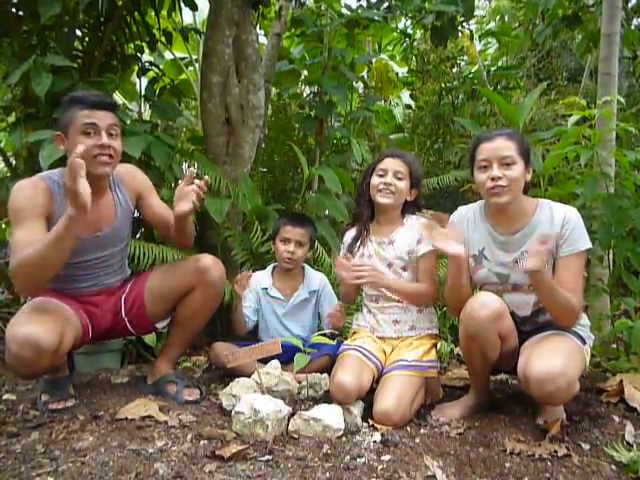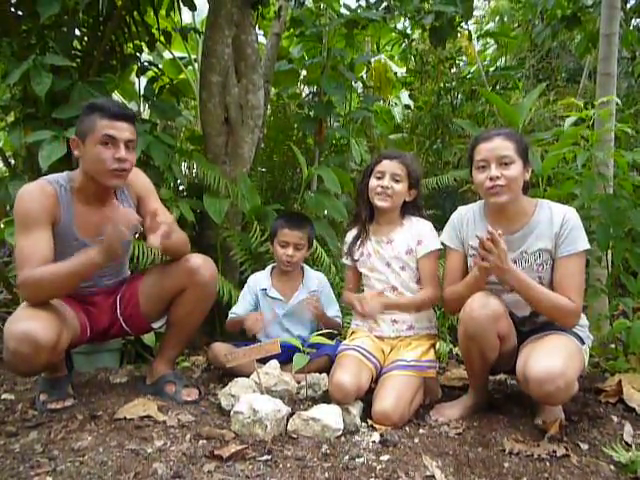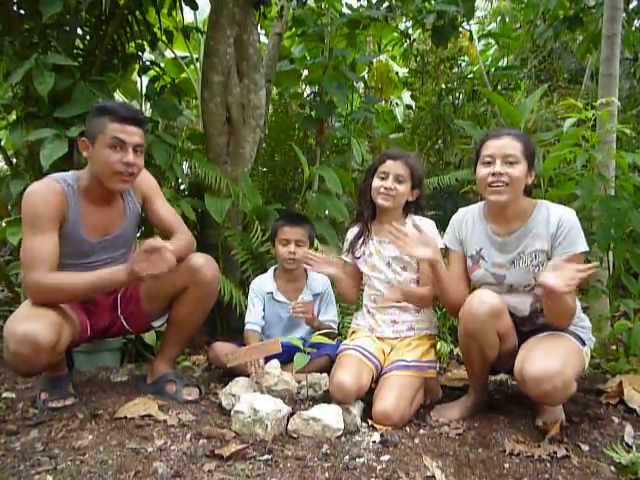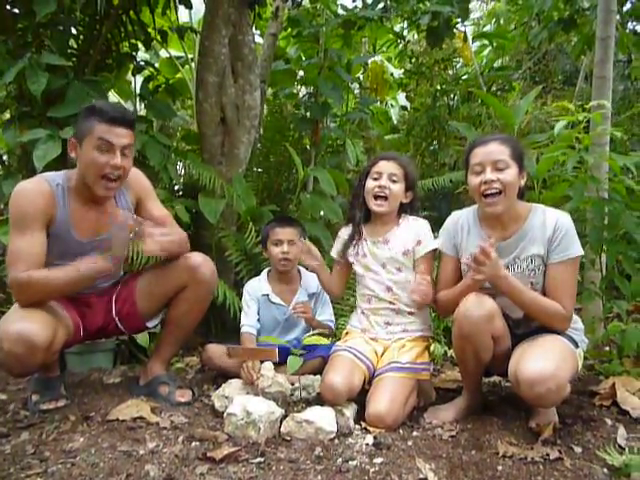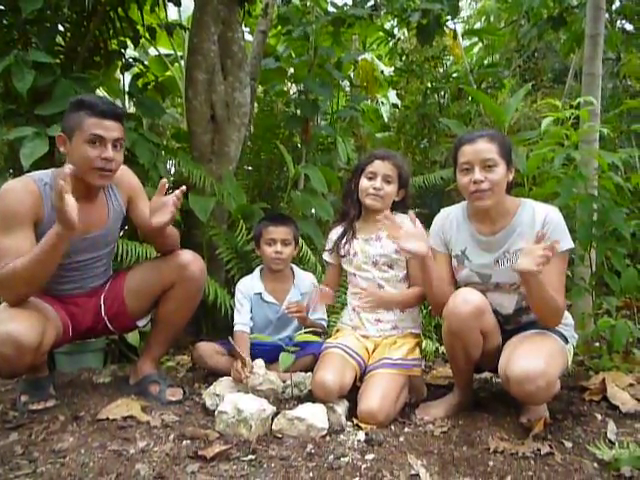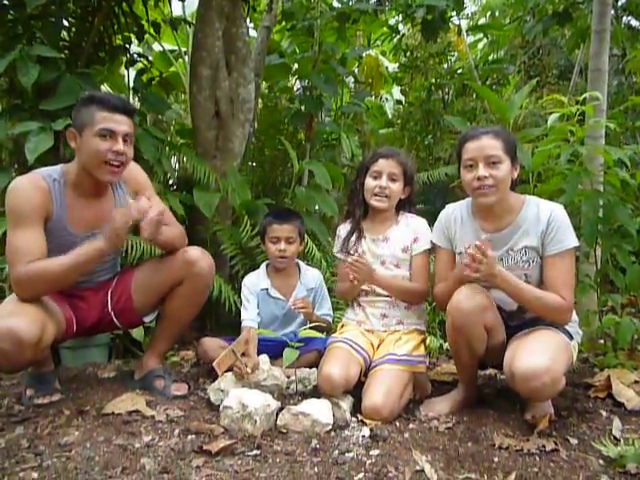
dt=0.4s
person 1, frame 1
left shoulder: (129, 177)
right shoulder: (32, 192)
left elbow: (182, 240)
right elbow: (24, 280)
left wrist: (182, 215)
right wrist: (77, 214)
left hip: (123, 297)
right hip: (64, 304)
left knee: (209, 270)
right knee: (28, 346)
left ankle: (162, 369)
right ankle: (58, 371)
person 1, frame 2
left shoulder: (134, 181)
right shoulder: (38, 196)
left elbow: (182, 250)
right elbow: (30, 289)
left wrist: (164, 239)
right wrist: (101, 254)
left hip: (122, 298)
right hip: (64, 305)
left knee: (201, 269)
right knee: (26, 341)
left ankle: (161, 370)
right ankle: (57, 371)
person 1, frame 3
left shoulder: (140, 183)
right shoulder: (46, 195)
left elbow: (185, 238)
right elbow: (37, 287)
left wrist: (169, 253)
right wrist: (126, 272)
left hip: (124, 300)
right hip: (67, 305)
left knee: (203, 269)
right knee: (25, 343)
left ankle: (161, 369)
right ankle: (57, 370)
person 1, frame 4
left shoulder: (133, 182)
right shoulder: (34, 194)
left elbow: (181, 241)
left wrist: (159, 243)
right wrist: (105, 262)
left hip: (116, 299)
right hip: (58, 304)
left knee: (201, 268)
left ankle: (155, 370)
right ankle: (48, 372)
person 1, frame 5
left shoulder: (122, 179)
left elbow: (171, 247)
left wrist: (160, 227)
right wrist: (64, 230)
left hip: (105, 298)
right hip: (46, 304)
left knee: (190, 266)
left ankle: (145, 369)
right ankle: (37, 373)
person 1, frame 6
left shoulder: (130, 176)
right shoulder: (31, 189)
left elbow: (179, 241)
left wrist: (157, 234)
right wrist: (104, 243)
left hip: (112, 292)
right hip: (52, 299)
left knee: (198, 263)
left ankle: (150, 364)
right ankle: (42, 367)
person 2, frame 1
left shoulder: (563, 219)
right shoulder: (464, 219)
left elbow: (570, 316)
right elbow: (455, 306)
left wrist: (539, 275)
right wrist: (458, 263)
left hip: (555, 329)
right hip: (494, 335)
left knee: (546, 380)
right knee: (482, 306)
left ankle: (551, 397)
right ankle: (478, 394)
person 2, frame 2
left shoulder: (562, 219)
right shoulder: (463, 219)
left elbow: (570, 314)
right elbow: (450, 302)
left wrist: (508, 271)
right wrist: (480, 273)
left hip: (554, 330)
right hip: (491, 336)
left knee: (544, 379)
right knee: (480, 306)
left ankle: (550, 397)
right ankle: (476, 393)
person 2, frame 3
left shoulder: (560, 221)
right shoulder: (463, 221)
left elbow: (563, 319)
right elbow: (456, 306)
left wrist: (554, 289)
right wrist: (434, 262)
left hip: (554, 330)
right hip: (492, 336)
left knee: (541, 378)
right knee: (481, 304)
left ankle: (550, 397)
right ankle: (476, 394)
person 2, frame 4
left shoulder: (555, 225)
right shoulder: (457, 224)
left elbow: (561, 318)
right elbow: (442, 304)
left wrist: (501, 278)
right wrist: (472, 281)
left hip: (548, 333)
right hip: (487, 339)
left knee: (536, 381)
right knee: (474, 306)
left ankle: (545, 399)
right ankle: (470, 396)
person 2, frame 5
left shoulder: (543, 219)
right shoulder: (447, 221)
left elbow: (554, 316)
right elbow: (441, 306)
left wrist: (531, 275)
right wrist: (427, 258)
left hip: (537, 329)
right hip: (474, 334)
left knee: (527, 380)
right knee: (463, 304)
left ankle: (534, 393)
right ankle: (462, 392)
person 2, frame 6
left shoulder: (549, 216)
right shoulder: (451, 218)
left elbow: (562, 312)
right elbow: (442, 300)
left wrist: (500, 275)
right wrist: (457, 275)
left hip: (544, 325)
right hip: (481, 330)
left knee: (532, 376)
right knee: (467, 298)
left ankle: (540, 390)
right ankle: (466, 388)
person 3, frame 1
left shoulder: (421, 227)
right shoulder: (355, 236)
left elbow: (428, 294)
right elbow: (349, 299)
left wrist: (380, 279)
right wrist: (346, 280)
left hip: (416, 333)
right hip: (370, 328)
left knee: (388, 414)
right knee: (343, 390)
left ankle: (422, 383)
right ankle: (393, 379)
person 3, frame 2
left shoulder: (421, 230)
right shoulder: (356, 236)
left elbow: (431, 293)
left wrist: (386, 302)
right wrist: (358, 301)
left hip: (412, 334)
right hip: (367, 331)
left knee: (387, 414)
right knee: (342, 389)
left ankle: (421, 383)
right ankle: (382, 378)
person 3, frame 3
left shoulder: (423, 229)
right shoulder: (357, 234)
left elbow: (429, 295)
right elbow: (351, 294)
left wrist: (407, 291)
right wrist: (336, 274)
left hip: (412, 333)
right hip: (367, 330)
left knee: (387, 414)
right knee: (343, 390)
left ankle: (421, 382)
right ankle: (379, 377)
person 3, frame 4
left shoulder: (417, 229)
right shoulder: (350, 234)
left elbow: (427, 297)
right elbow: (336, 291)
left wrist: (423, 294)
right wrist: (318, 267)
left hip: (407, 335)
right hip: (363, 330)
left knee: (380, 416)
right knee: (334, 390)
left ankle: (413, 385)
right ankle: (381, 380)
person 3, frame 5
right shoulder: (340, 234)
left elbow: (420, 290)
right elbow: (331, 288)
left wrist: (388, 297)
left hip: (399, 332)
right hip: (354, 327)
left knee: (372, 413)
right knee: (324, 389)
left ankle: (405, 381)
right ankle: (372, 375)
person 3, frame 6
left shoulder: (415, 227)
right shoulder: (348, 230)
left elbow: (421, 292)
right elbow: (345, 295)
left wrist: (376, 279)
right wrist: (349, 283)
left hip: (403, 329)
right hip: (358, 324)
left knee: (377, 409)
right knee: (331, 381)
left ankle: (411, 377)
right ankle: (379, 372)
person 4, frame 1
left shoulder: (318, 281)
right shoulder: (258, 280)
left elbow: (332, 328)
right elbow: (240, 330)
left wrist: (337, 323)
right wrist: (239, 299)
left hip: (306, 352)
left knee: (337, 349)
right knee: (218, 350)
person 4, frame 2
left shoulder: (318, 281)
right shoulder: (256, 281)
left elbow: (336, 329)
right elbow: (230, 325)
left wrist: (321, 317)
right wrist: (244, 320)
left hip: (306, 352)
left knee: (336, 350)
right knee: (216, 351)
person 4, frame 3
left shoulder: (321, 283)
right shoulder: (260, 285)
left elbow: (331, 334)
right elbow: (252, 327)
left wrist: (313, 322)
left hip: (307, 352)
left knee: (337, 350)
right knee: (217, 350)
person 4, frame 4
left shoulder: (314, 284)
right shoulder: (253, 287)
left elbow: (328, 332)
right elbow: (248, 331)
left wrist: (313, 322)
right wrist: (251, 360)
left hip: (301, 354)
left knee: (331, 351)
right knee: (210, 353)
person 4, frame 5
left shoulder: (307, 281)
right shoulder: (246, 285)
left elbow: (321, 331)
right elbow: (241, 329)
left wrist: (306, 321)
right wrist: (244, 360)
left hip: (293, 351)
right hip: (255, 351)
right knee: (201, 350)
person 4, frame 6
left shoulder: (313, 278)
right shoulder: (252, 281)
left elbow: (326, 326)
right elbow: (249, 326)
left wrist: (311, 317)
right wrist: (251, 357)
left hip: (298, 347)
right hip: (261, 346)
left knee: (327, 345)
right knee: (206, 346)
